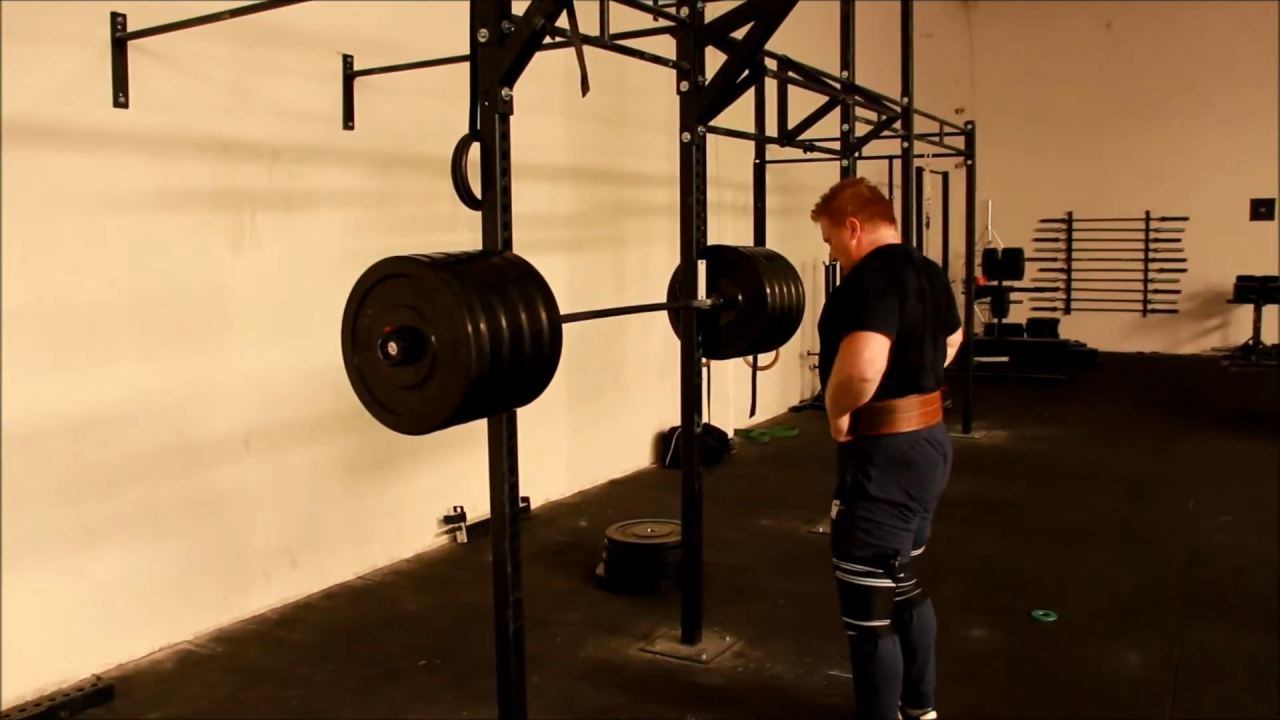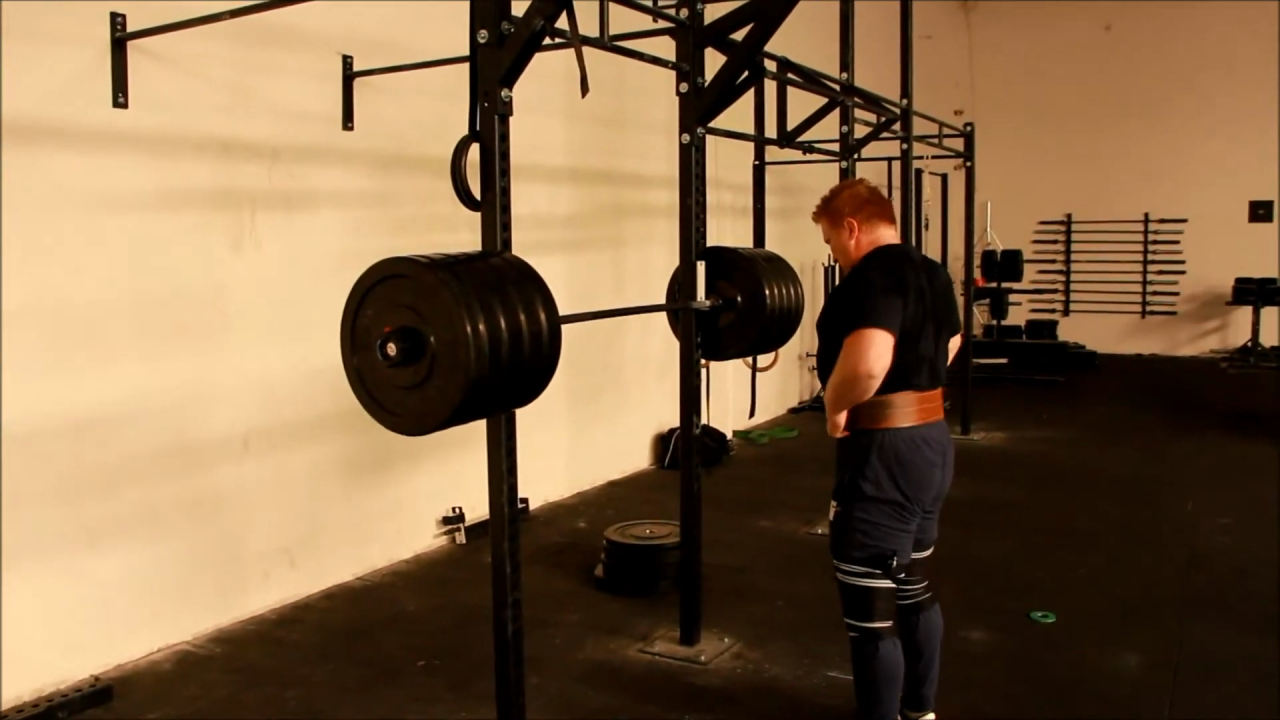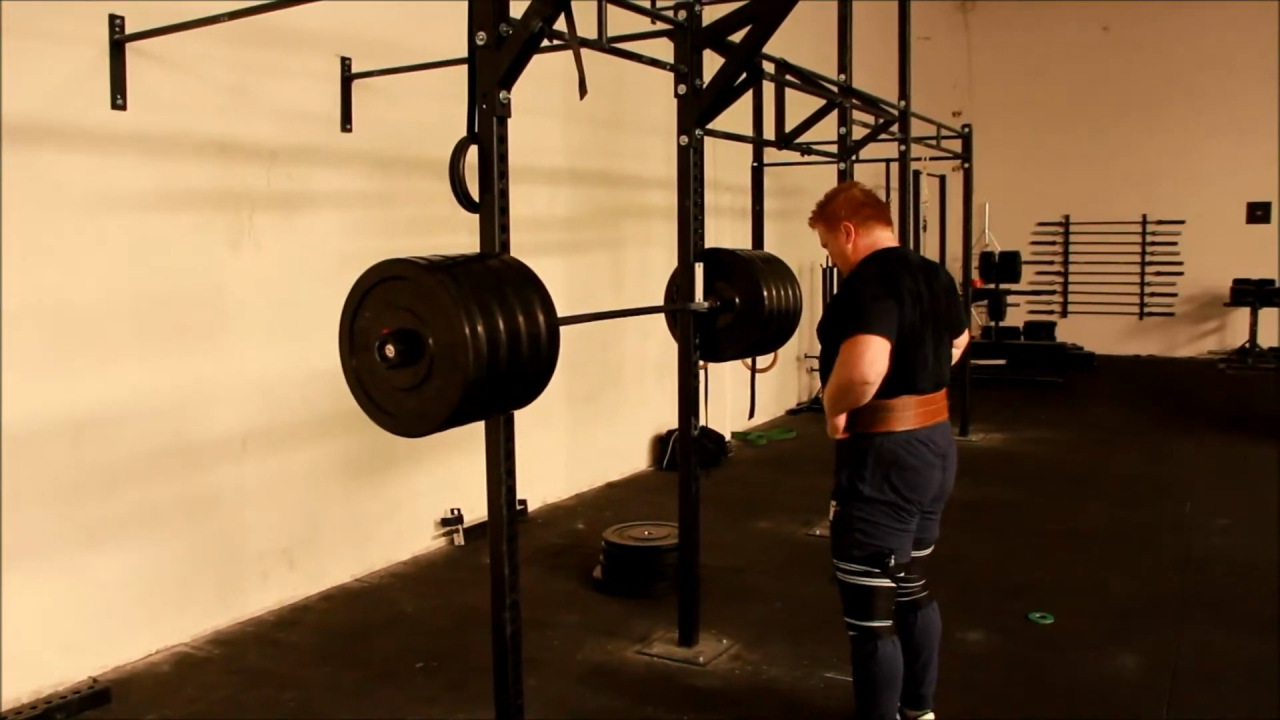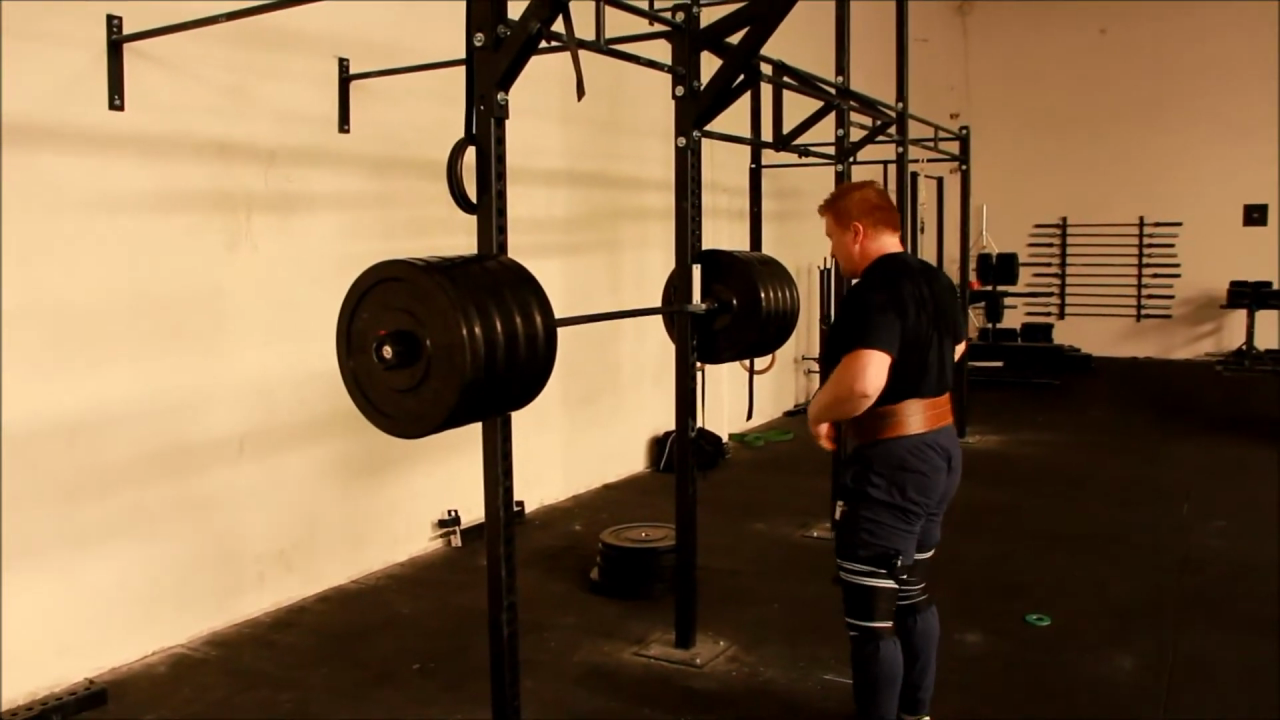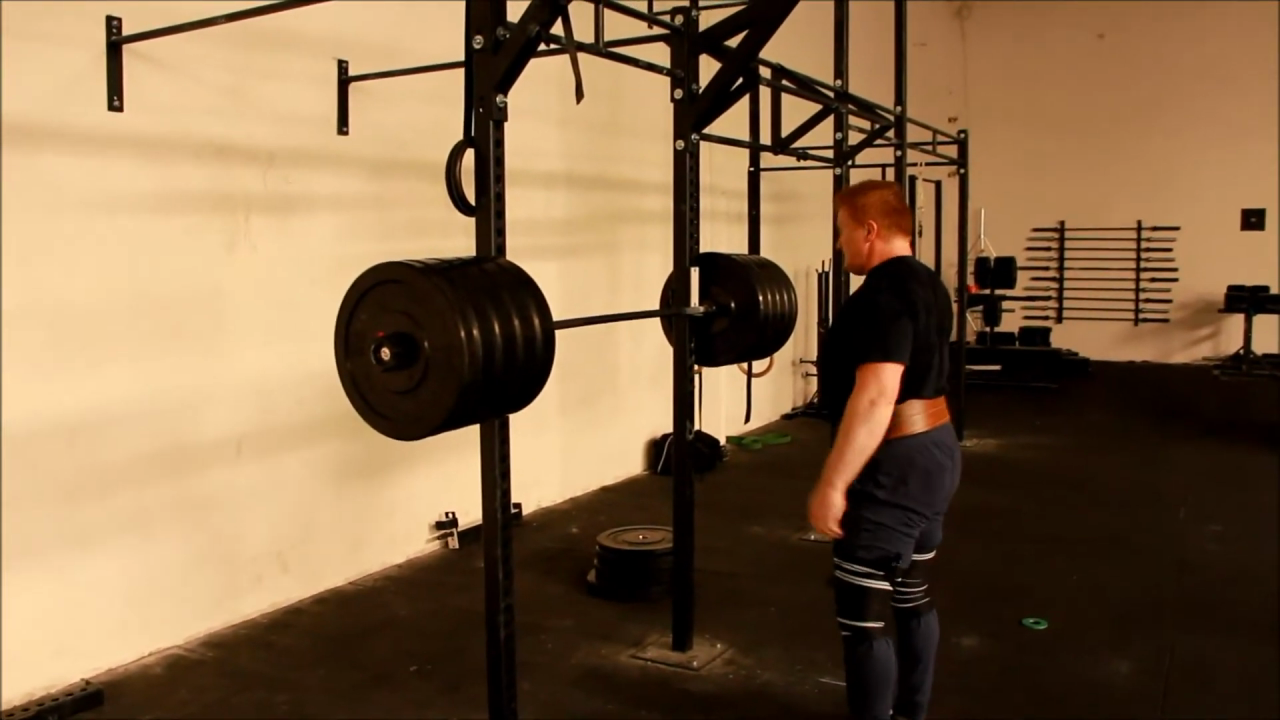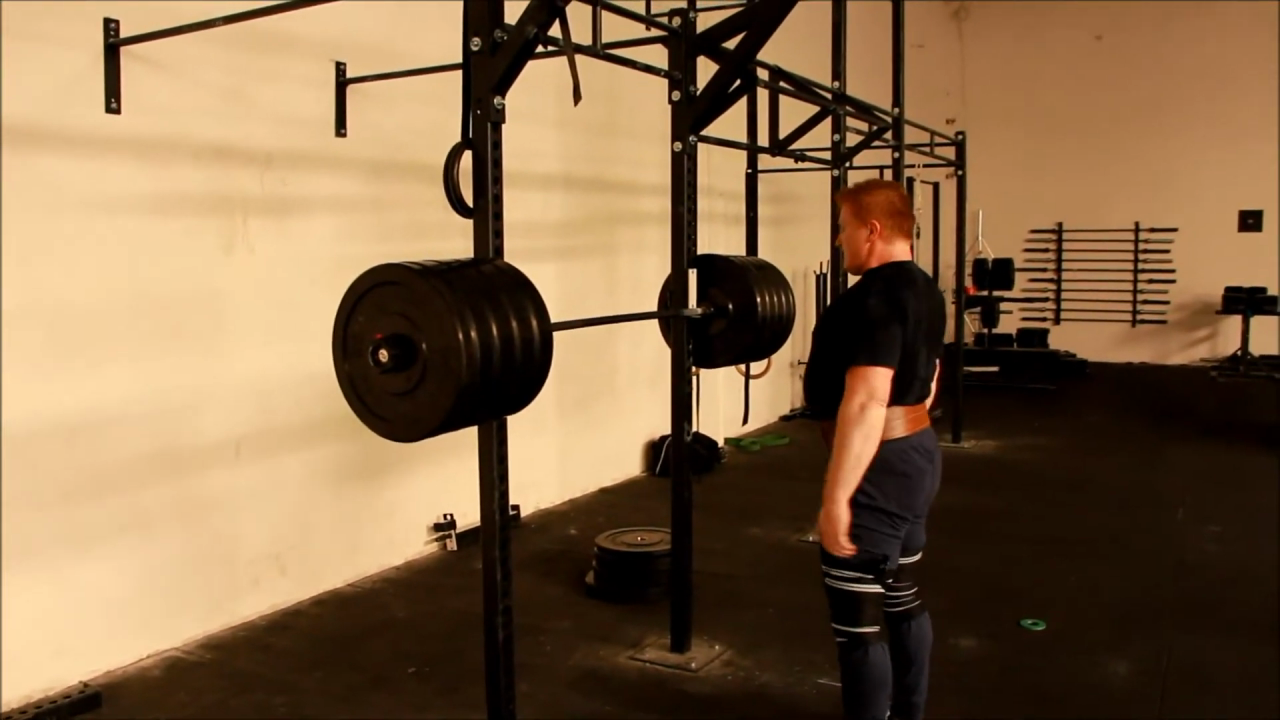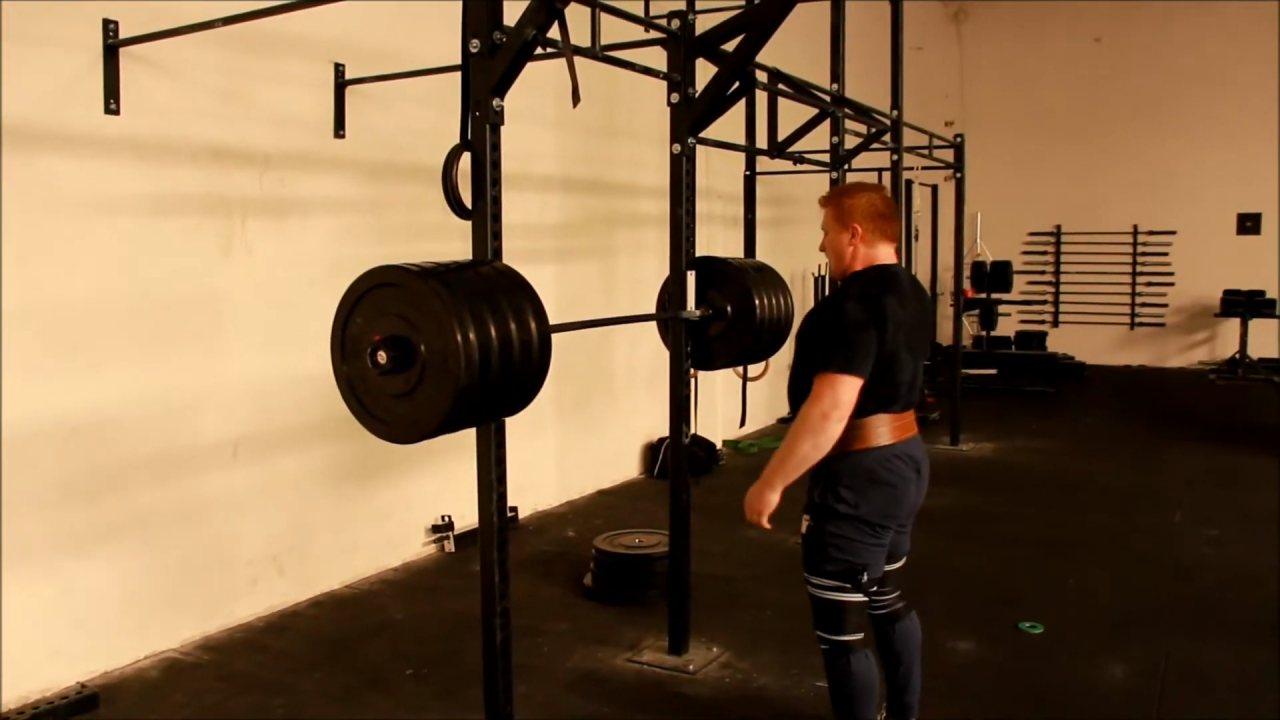
dt=0.3s
person 1, frame 1
left shoulder: (871, 278)
right shoulder: (927, 272)
left elbow: (861, 367)
right elbow: (951, 340)
left wrist: (837, 410)
left hip: (885, 457)
right hip: (928, 445)
left knee: (868, 607)
right knee: (904, 585)
person 1, frame 2
left shoulder: (872, 277)
right shoulder: (930, 272)
left elbow: (867, 362)
left wrist: (835, 405)
left hip: (884, 455)
right hip: (930, 443)
left knee: (870, 609)
right knee: (913, 587)
person 1, frame 3
left shoulder: (869, 282)
right shoulder: (933, 275)
left elbow: (862, 370)
right elbow: (959, 338)
left wrist: (832, 406)
left hip: (886, 458)
right hip: (934, 446)
left knee: (869, 609)
right knee: (911, 586)
person 1, frame 4
left shoulder: (876, 291)
right shoulder: (933, 280)
left elbow: (863, 382)
right elbow: (955, 344)
left wrist: (818, 413)
left hip: (891, 462)
right hip: (939, 449)
left knee: (870, 611)
right knee: (911, 590)
person 1, frame 5
left shoulder: (883, 294)
right shoulder: (927, 285)
left elbow: (874, 397)
left wrist: (831, 484)
left hip: (895, 464)
right hip: (934, 449)
left knee: (862, 612)
right knee: (911, 593)
person 1, frame 6
left shoulder: (873, 297)
right shoulder: (922, 289)
left elbow: (865, 402)
left wrist: (836, 496)
left hip: (876, 468)
right hip: (916, 453)
left knee: (857, 618)
right knee: (902, 595)
person 1, frame 7
left shoulder: (854, 303)
right shoulder: (911, 293)
left elbow: (829, 409)
left wrist: (770, 483)
left hip: (860, 474)
right hip: (904, 459)
left knee: (841, 623)
right knee: (888, 599)
